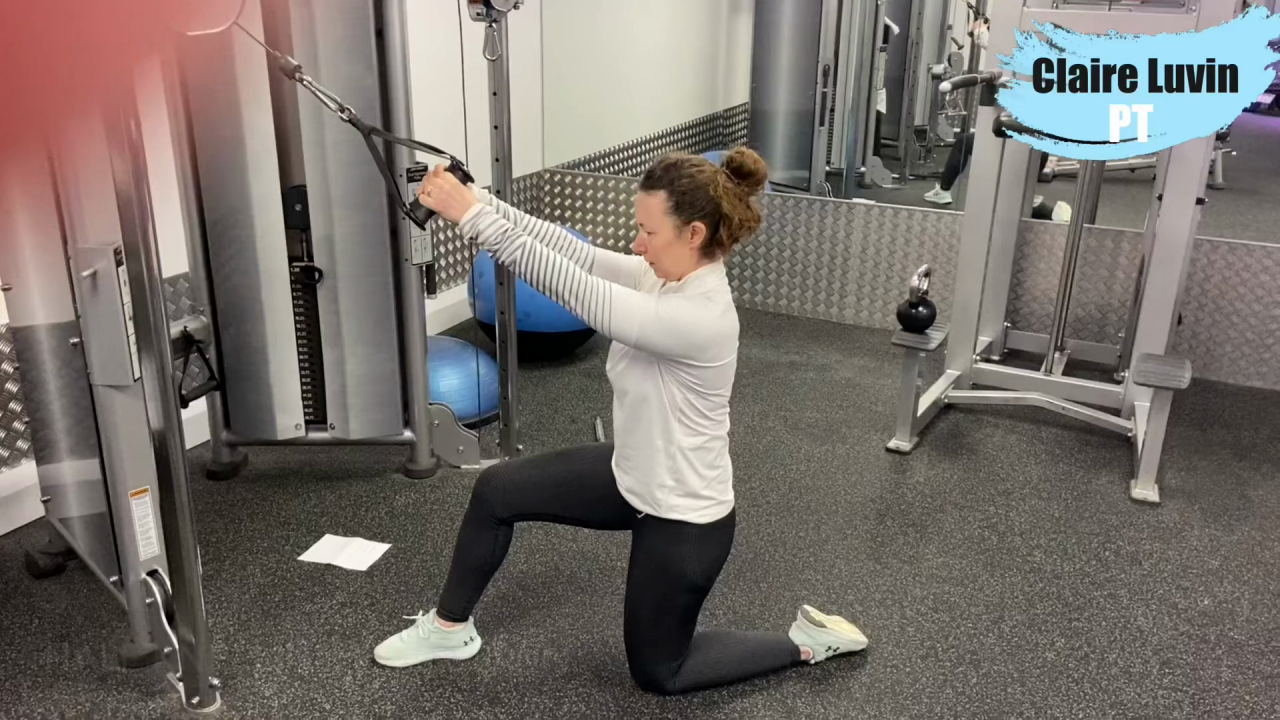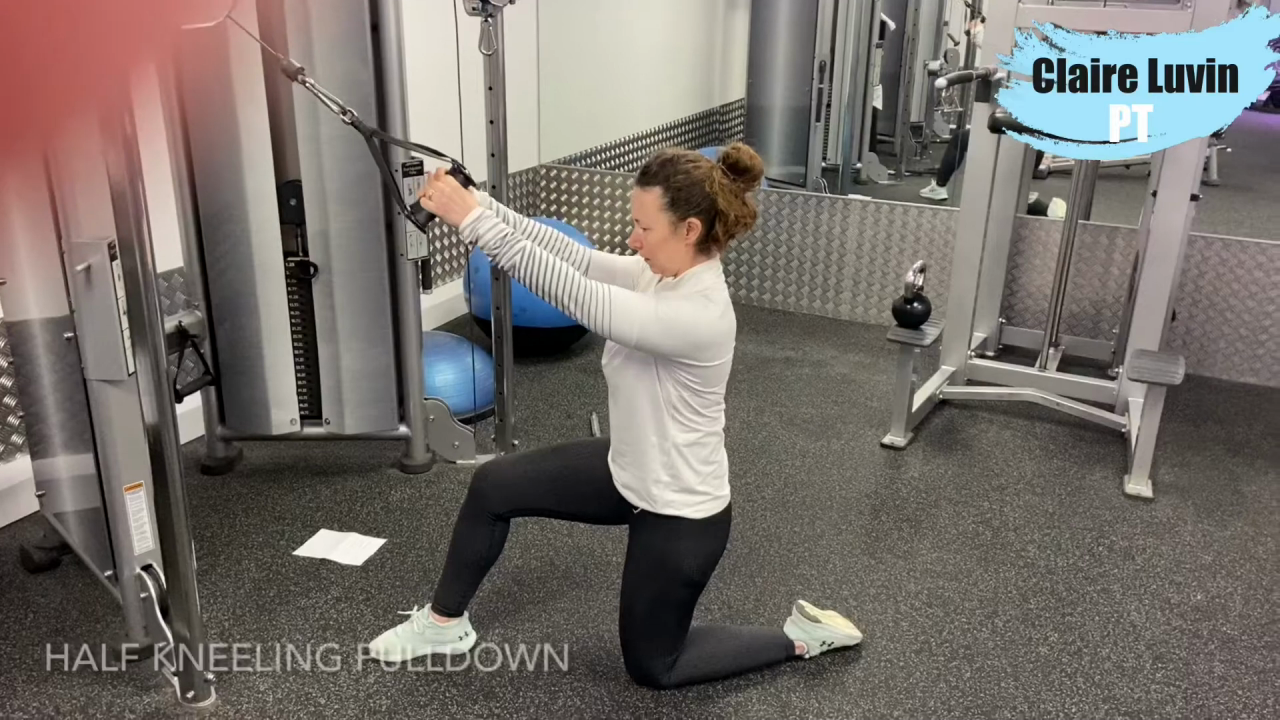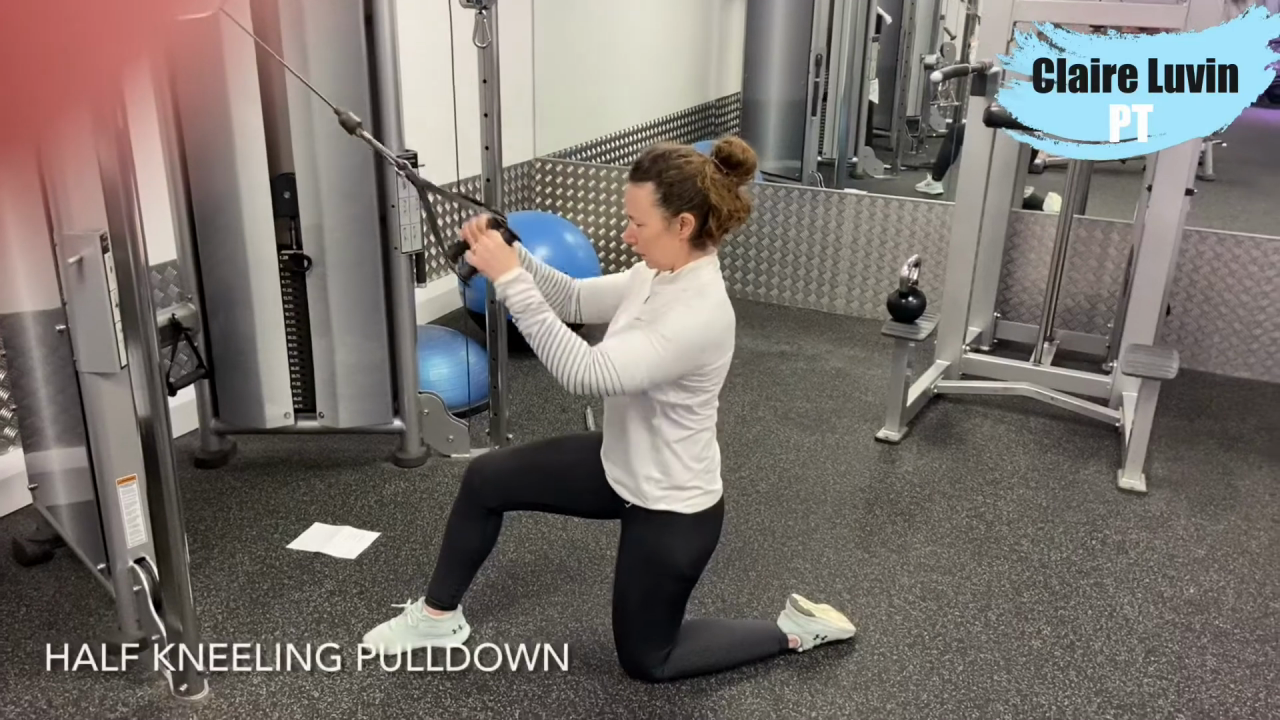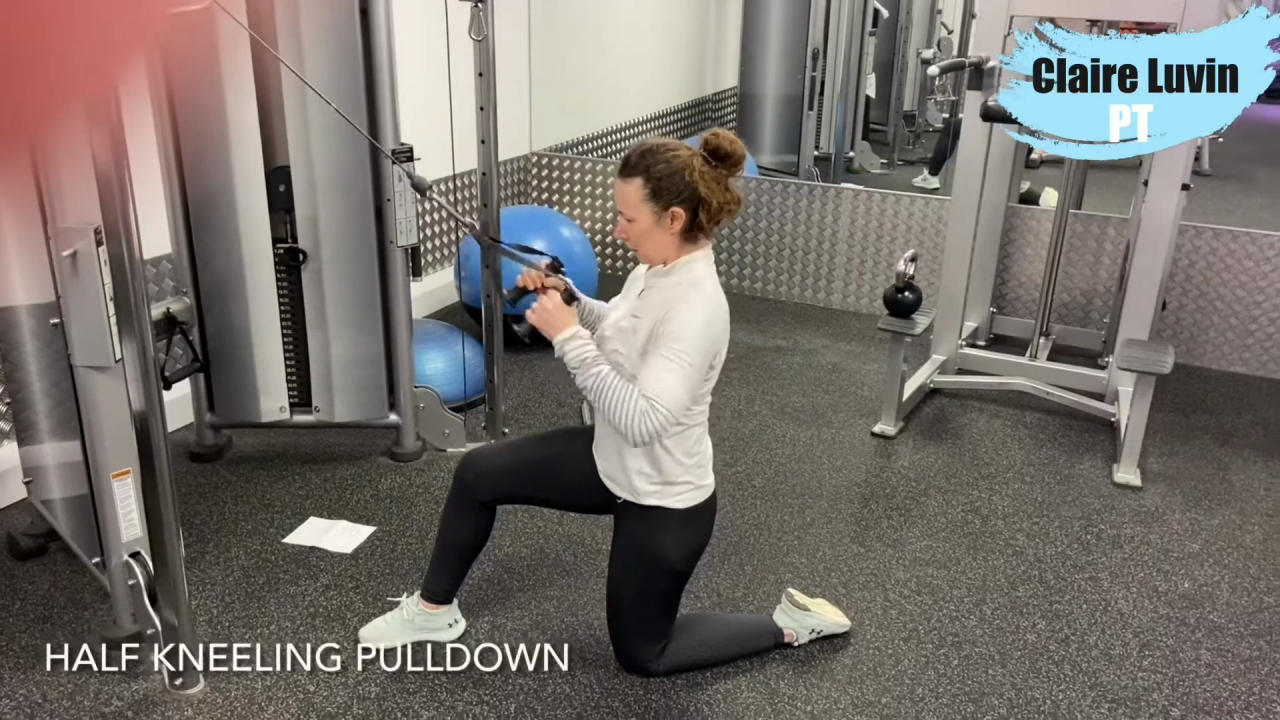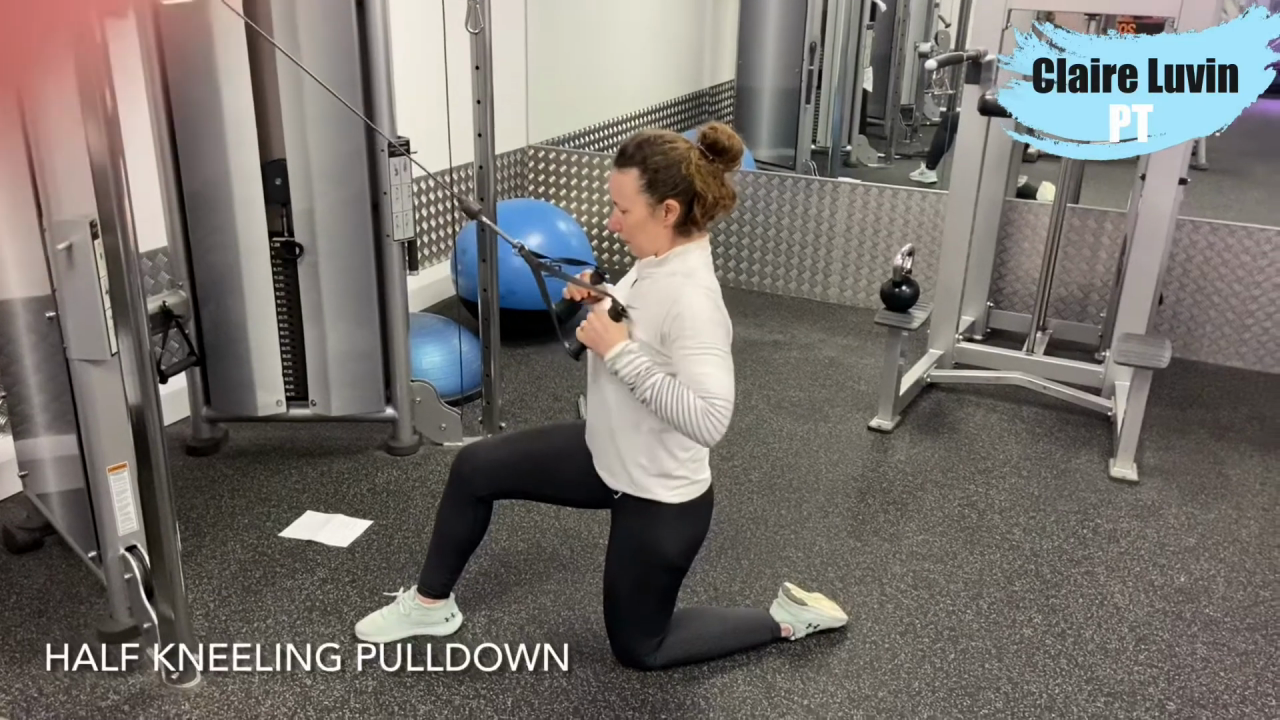
dt=0.3s
person 1, frame 1
left shoulder: (701, 316)
right shoulder: (671, 275)
left elbow: (576, 290)
right elbow: (574, 251)
left wrist: (474, 217)
right wrist: (477, 198)
left hip: (685, 518)
right hip: (633, 475)
left knee: (657, 670)
right knee: (497, 490)
left ankle: (808, 640)
right ankle: (450, 627)
person 1, frame 2
left shoulder: (699, 314)
right shoulder: (667, 271)
left elbow: (576, 299)
right elbow: (573, 260)
left wrist: (476, 222)
right wrist: (479, 204)
left hip: (680, 512)
right hip: (631, 469)
left knee: (652, 665)
right knee: (493, 486)
left ankle: (805, 637)
right ankle: (444, 623)
person 1, frame 3
left shoulder: (699, 313)
right shoulder: (664, 271)
left elbow: (583, 372)
right elbow: (578, 298)
left wrist: (509, 279)
right wrist: (512, 255)
left hip: (673, 507)
right hip: (623, 464)
left knee: (645, 658)
right knee: (486, 479)
left ankle: (796, 628)
right ankle: (438, 615)
person 1, frame 4
left shoulder: (695, 307)
right shoulder: (660, 268)
left elbow: (647, 423)
right elbow: (619, 332)
left wrist: (570, 338)
right wrist: (568, 301)
left hip: (663, 501)
right hip: (612, 462)
left knee: (640, 653)
right knee: (477, 474)
left ankle: (792, 624)
right ankle: (433, 611)
person 1, frame 5
left shoulder: (692, 297)
right shoulder: (660, 262)
left elbow: (707, 420)
left wrist: (619, 352)
right wrist: (602, 302)
left hip: (661, 496)
right hip: (609, 454)
left knee: (637, 646)
right knee: (474, 468)
left ankle: (789, 618)
right ankle: (430, 605)
